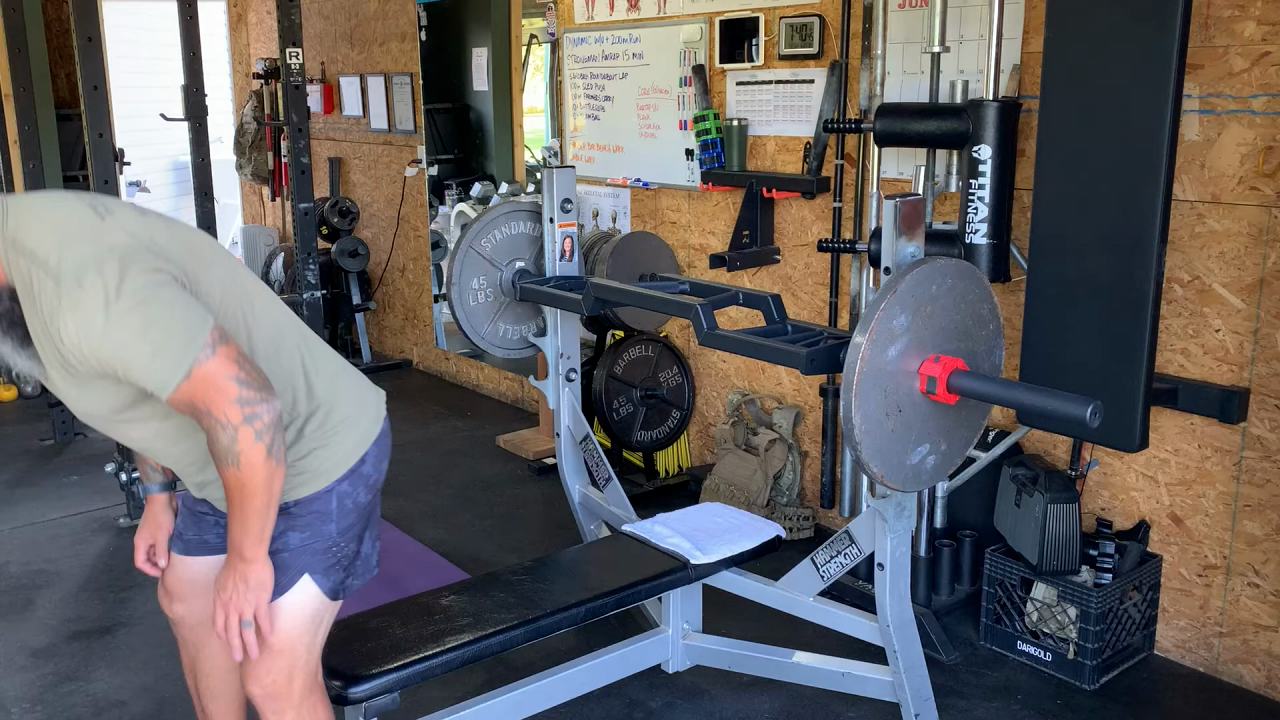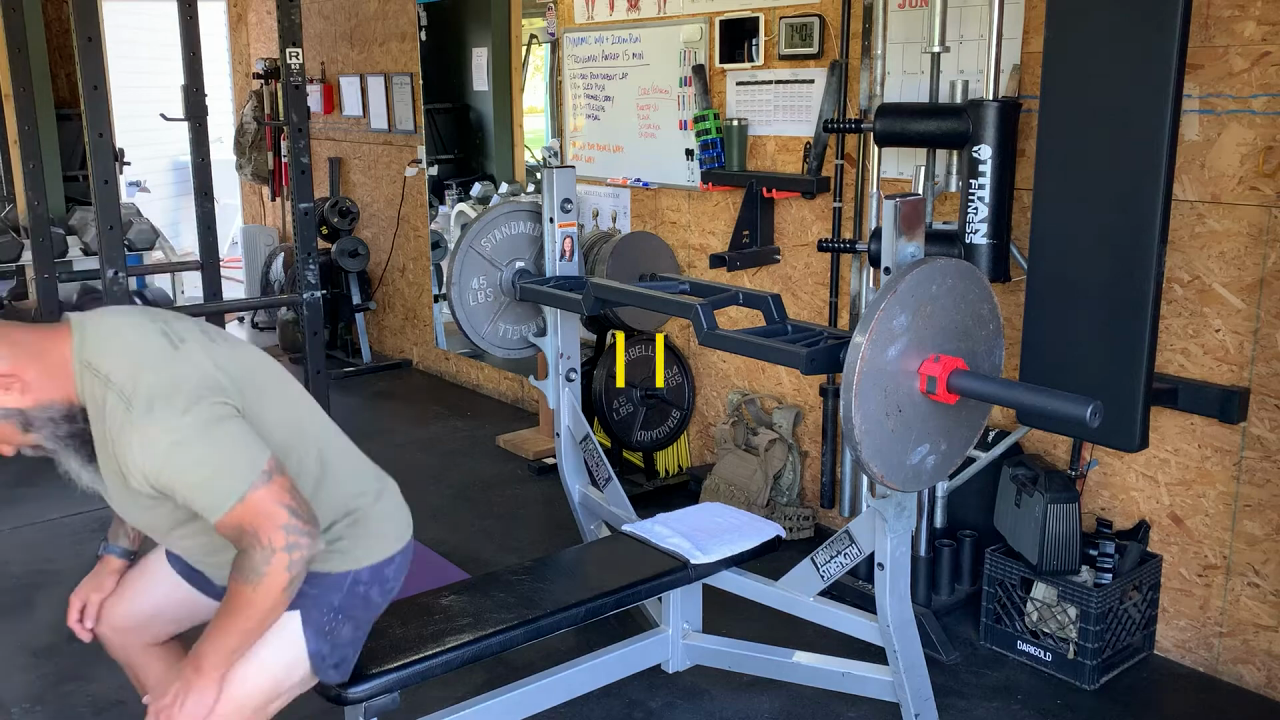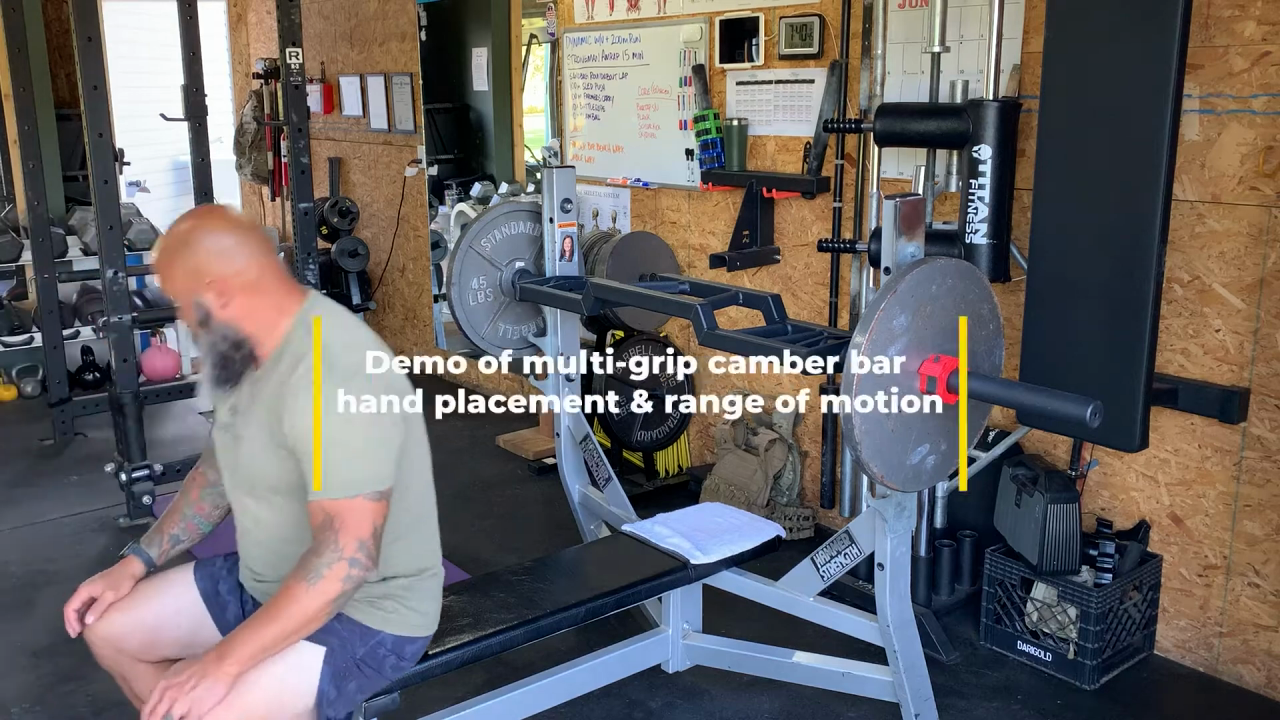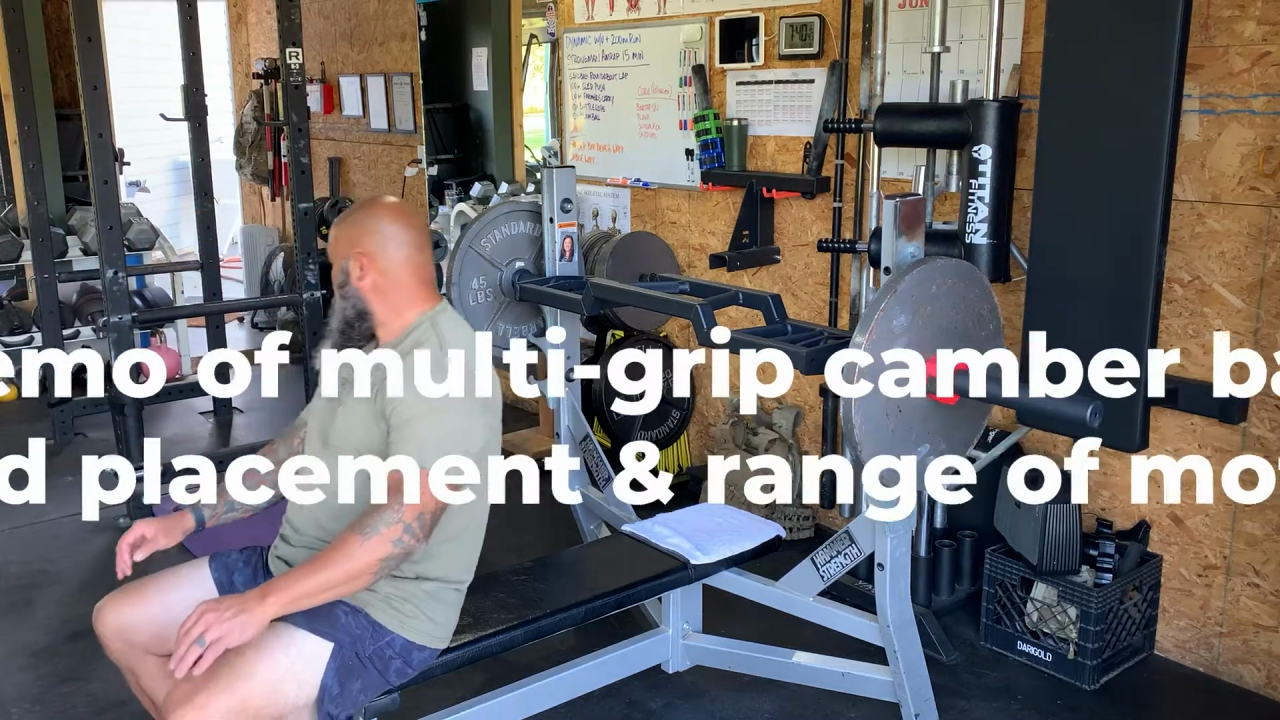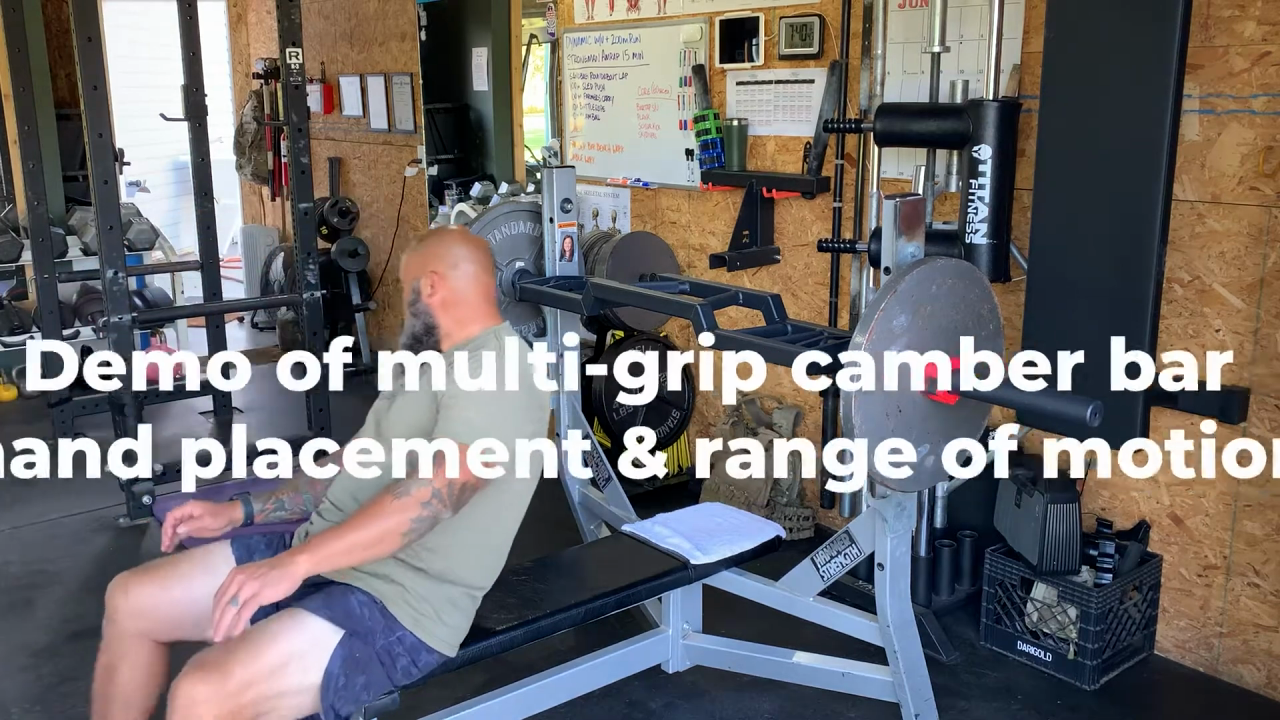
dt=0.5s
person 1, frame 1
left shoulder: (82, 281)
left elbow: (246, 409)
left wrist: (245, 560)
right wrist: (158, 496)
left hip: (318, 456)
right knee: (188, 603)
person 1, frame 2
left shoulder: (152, 411)
right shoulder: (91, 343)
left elbow: (284, 538)
left wrist: (204, 672)
right wrist: (113, 559)
left hip: (343, 550)
right knee: (120, 622)
person 1, frame 3
left shoulder: (336, 382)
right shoulder: (258, 353)
left elbow: (347, 558)
right elbow: (221, 465)
left wrist: (220, 665)
right wrist: (134, 563)
left hip: (366, 613)
right knee: (109, 626)
person 1, frame 4
left shoulder: (441, 368)
right shoulder: (368, 348)
left elbow: (402, 524)
right elbow: (295, 448)
left wrist: (259, 606)
right wrist: (188, 518)
left hip: (383, 610)
right knee: (119, 621)
person 1, frame 5
left shoulder: (495, 373)
right shoulder: (440, 365)
left elbow: (432, 493)
right elbow: (356, 469)
left wrist: (296, 562)
right wrist: (240, 510)
left hip: (399, 606)
right knee: (133, 597)
